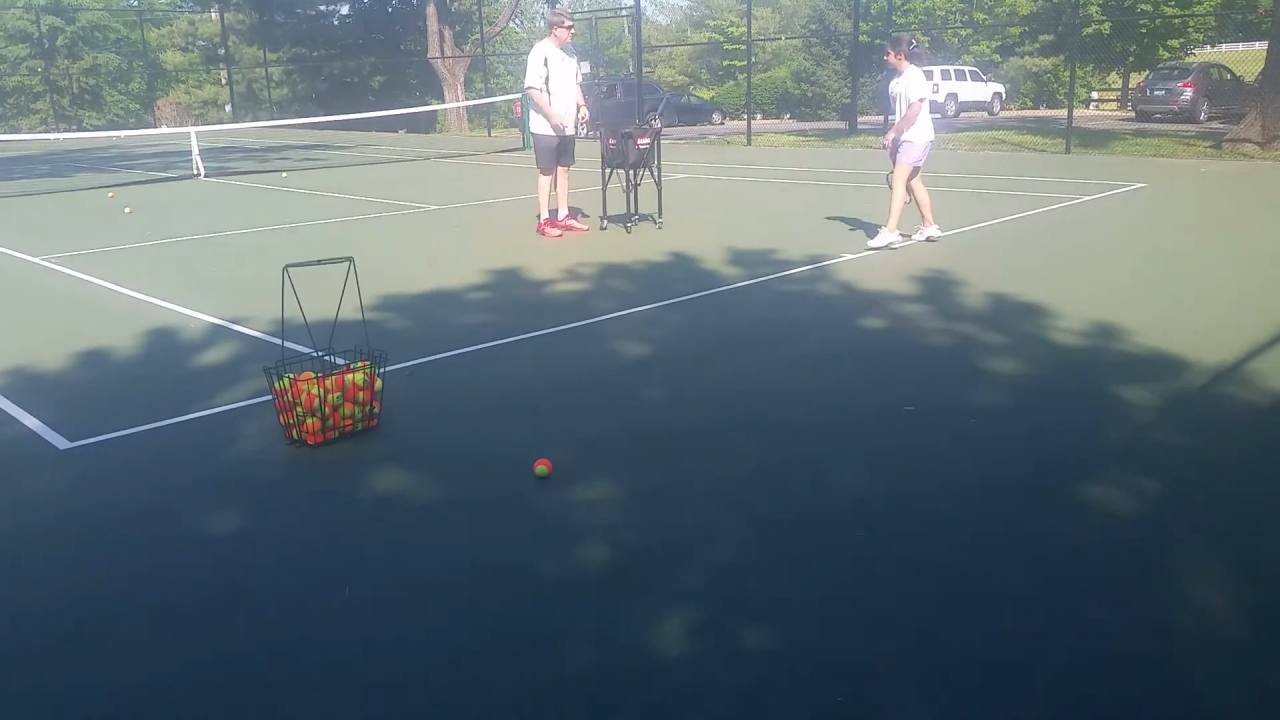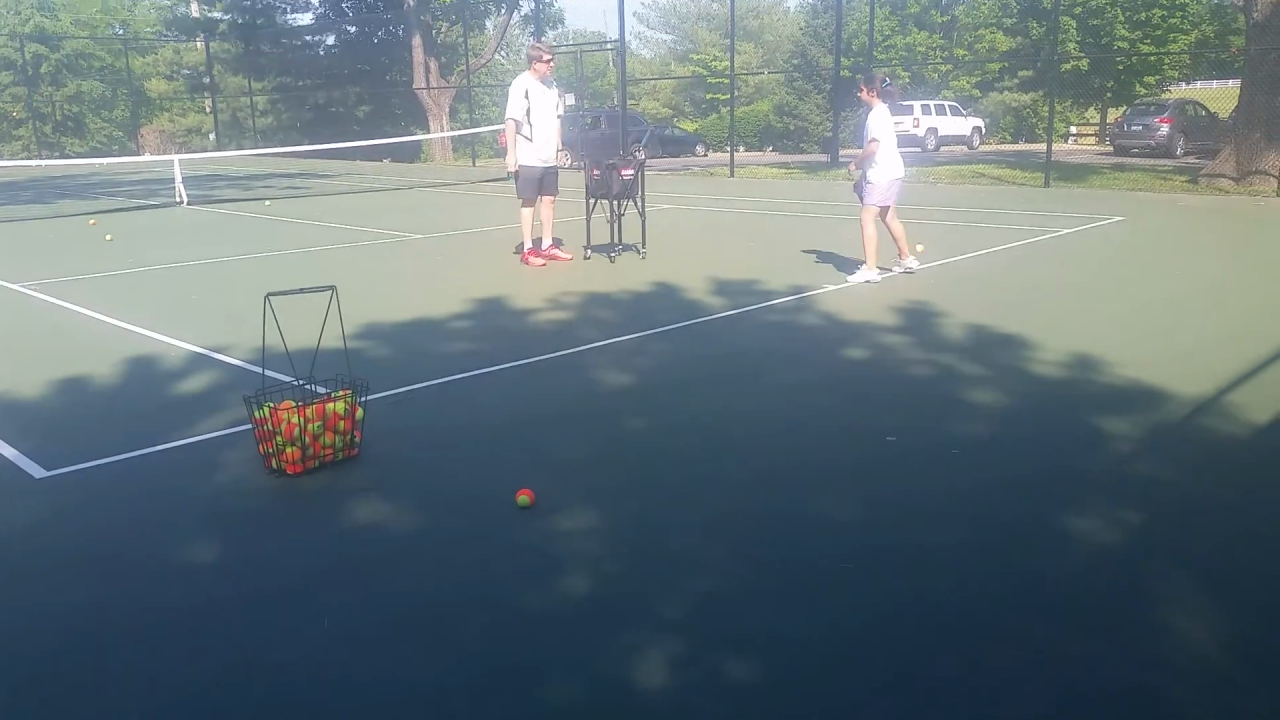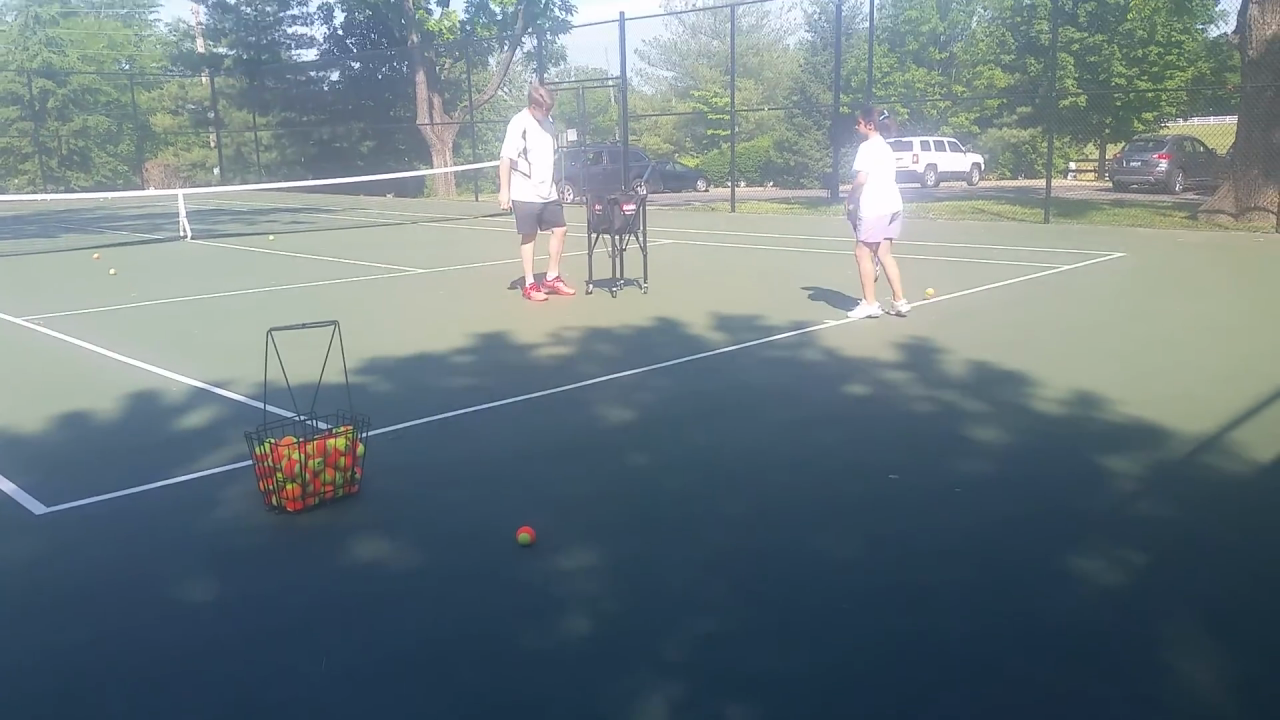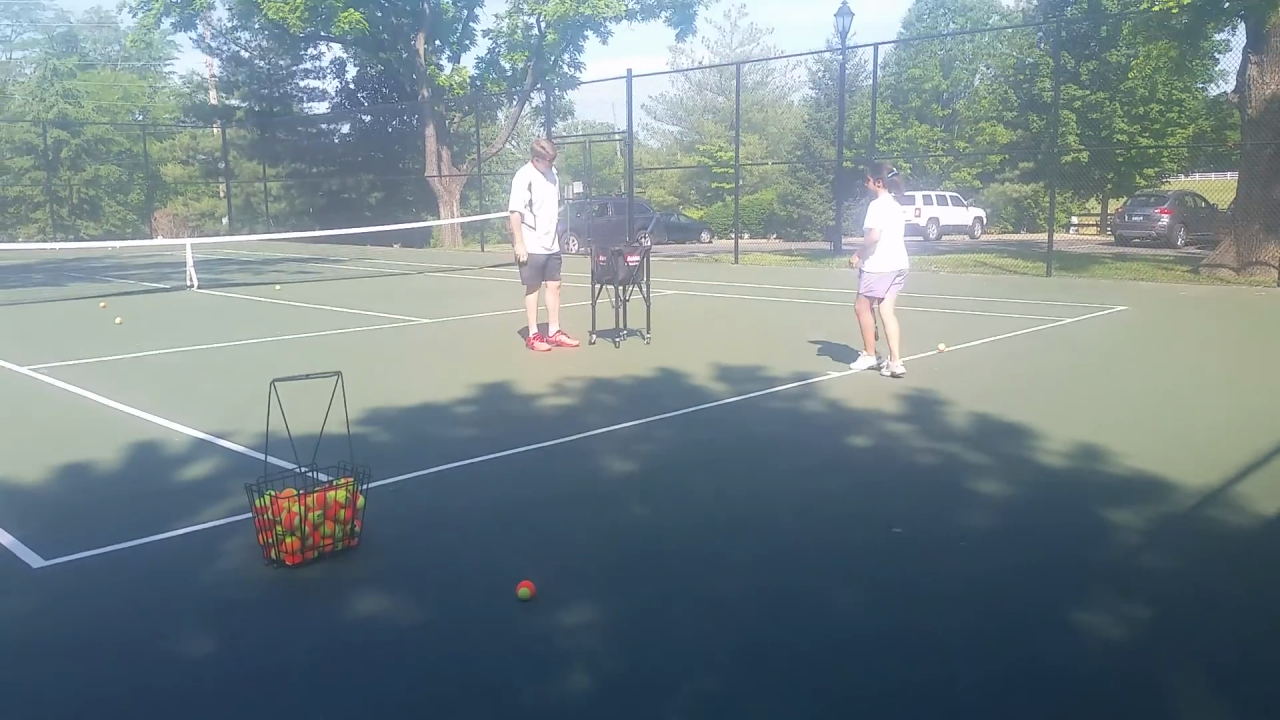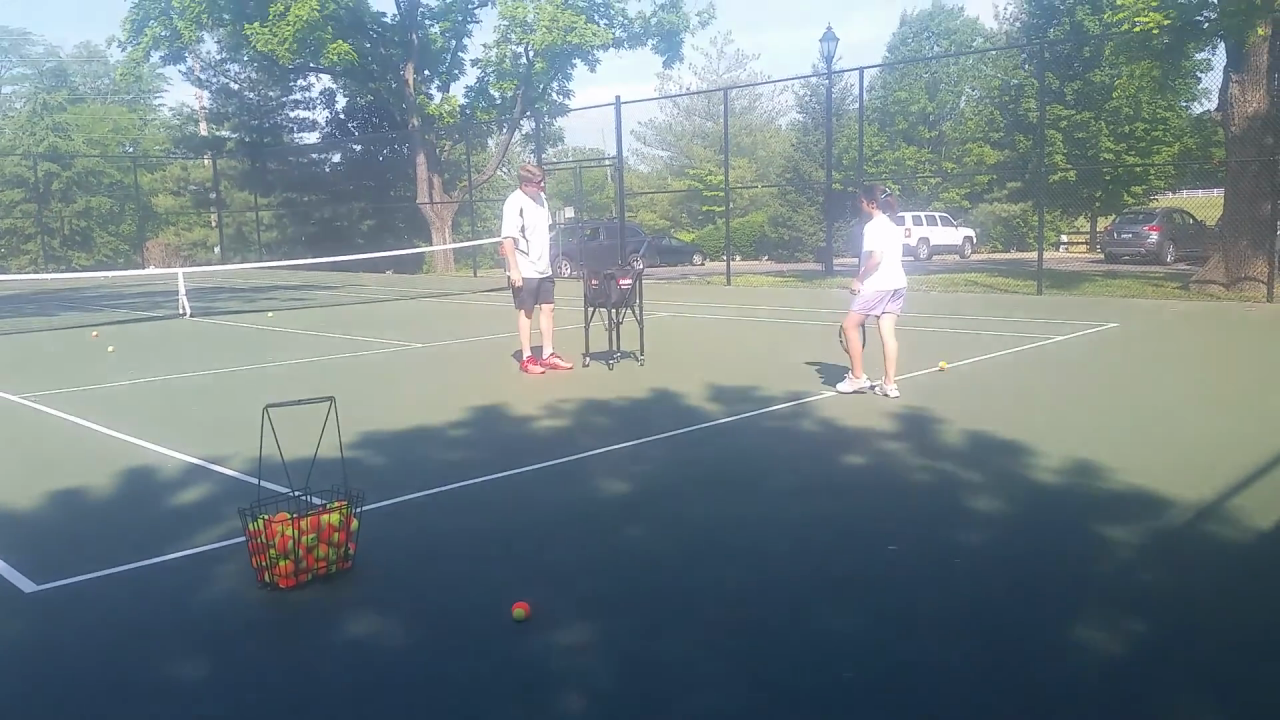
dt=0.2s
person 1, frame 1
left shoulder: (569, 51)
right shoulder: (540, 52)
right elbow: (532, 88)
left wrist: (581, 105)
right wrist: (551, 115)
left hip: (567, 125)
right hip: (546, 126)
left knee: (563, 169)
right knee: (547, 171)
left ankle: (563, 217)
right ankle: (544, 221)
person 1, frame 2
left shoulder: (551, 83)
right shoulder: (521, 85)
right elbow: (511, 121)
left wrist: (558, 148)
right wrist: (511, 153)
left hip: (548, 157)
right hip: (528, 158)
left knee: (549, 200)
right knee: (529, 202)
left ankle: (547, 246)
right ankle: (528, 250)
person 1, frame 3
left shoulder: (547, 121)
right shoulder: (519, 124)
right elbow: (506, 158)
right wrist: (504, 190)
left hip: (548, 192)
right hip: (526, 193)
left knee: (560, 230)
right knee: (529, 237)
left ankle: (552, 278)
right ankle: (530, 285)
person 1, frame 4
left shoulder: (551, 172)
right shoulder: (524, 177)
right elbow: (515, 212)
right wrist: (519, 243)
left hip: (551, 243)
right hip: (532, 245)
left knee: (554, 285)
right knee: (533, 287)
left ankle: (554, 332)
right ankle: (533, 336)
person 1, frame 5
left shoulder: (540, 197)
right shoulder: (515, 203)
right elbow: (508, 239)
right wrist: (514, 269)
left hip: (543, 268)
right hip: (525, 270)
left knee: (548, 308)
right knee: (526, 312)
left ankle: (548, 355)
right ankle: (527, 359)
person 2, frame 1
left shoulder: (914, 75)
right shoulder: (895, 82)
left elbow: (915, 108)
left wrist: (892, 132)
right wrist: (893, 136)
left hip: (917, 137)
right hip: (905, 137)
left knee: (898, 180)
right knee: (913, 181)
left ankle: (891, 231)
right ankle: (929, 226)
person 2, frame 2
left shoulder: (878, 114)
right shoulder: (877, 114)
left elbow: (873, 147)
left wrist: (855, 163)
right wrist: (863, 176)
left hip: (883, 174)
right hip: (886, 173)
left knee: (867, 218)
right knee: (888, 217)
left ankle: (870, 269)
right ankle: (906, 258)
person 2, frame 3
left shoulder: (867, 147)
right shoulder: (885, 148)
left elbow: (861, 179)
left wrist: (850, 199)
right wrist: (858, 202)
left hip: (875, 208)
right hip: (892, 206)
left knee: (863, 254)
right knee: (884, 255)
left ankle: (870, 303)
right ankle: (899, 301)
person 2, frame 4
left shoulder: (878, 205)
right shoulder: (896, 206)
left elbow: (874, 236)
left wrist: (857, 255)
right wrist: (864, 256)
left hip: (879, 265)
right hip: (898, 263)
left knee: (862, 307)
right knee: (887, 312)
left ankle: (869, 355)
right ankle: (894, 362)
person 2, frame 5
left shoulder: (873, 226)
right shoulder: (894, 226)
left elbow: (875, 258)
left wrist: (858, 279)
left hip: (877, 285)
right hip: (897, 283)
left knee: (850, 325)
right knee: (888, 334)
left ankle: (857, 377)
right ankle: (889, 384)
